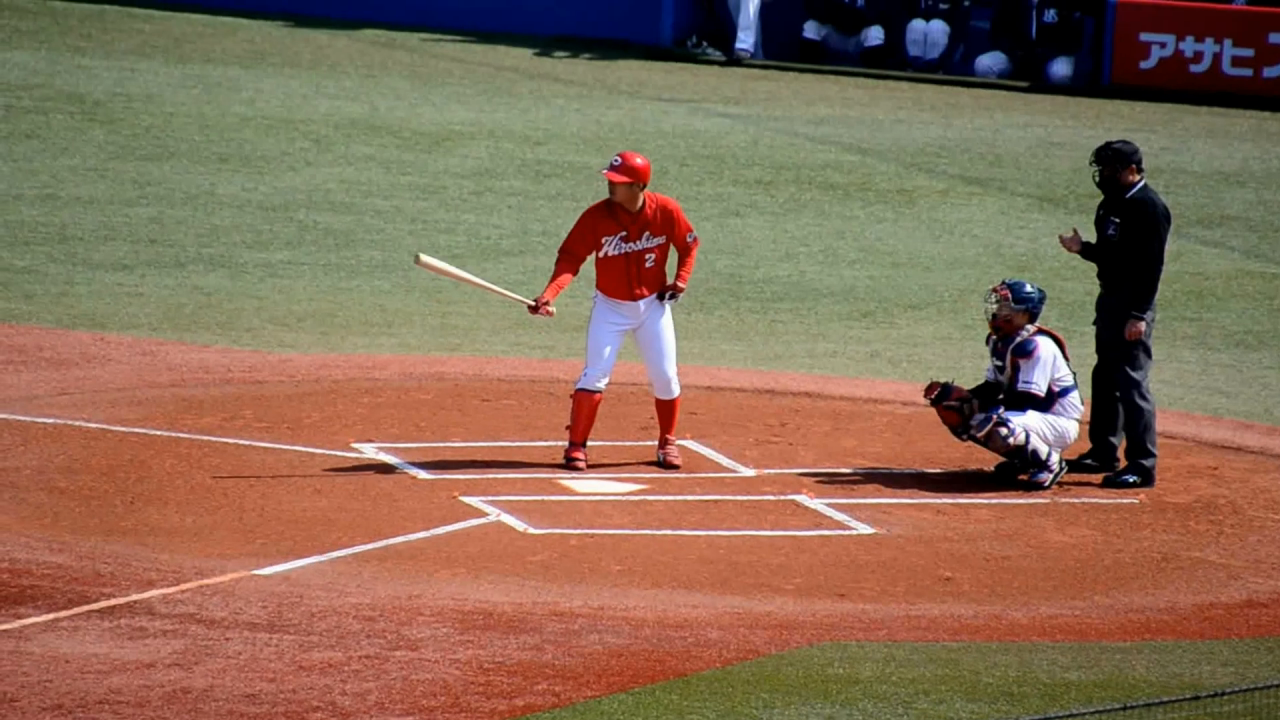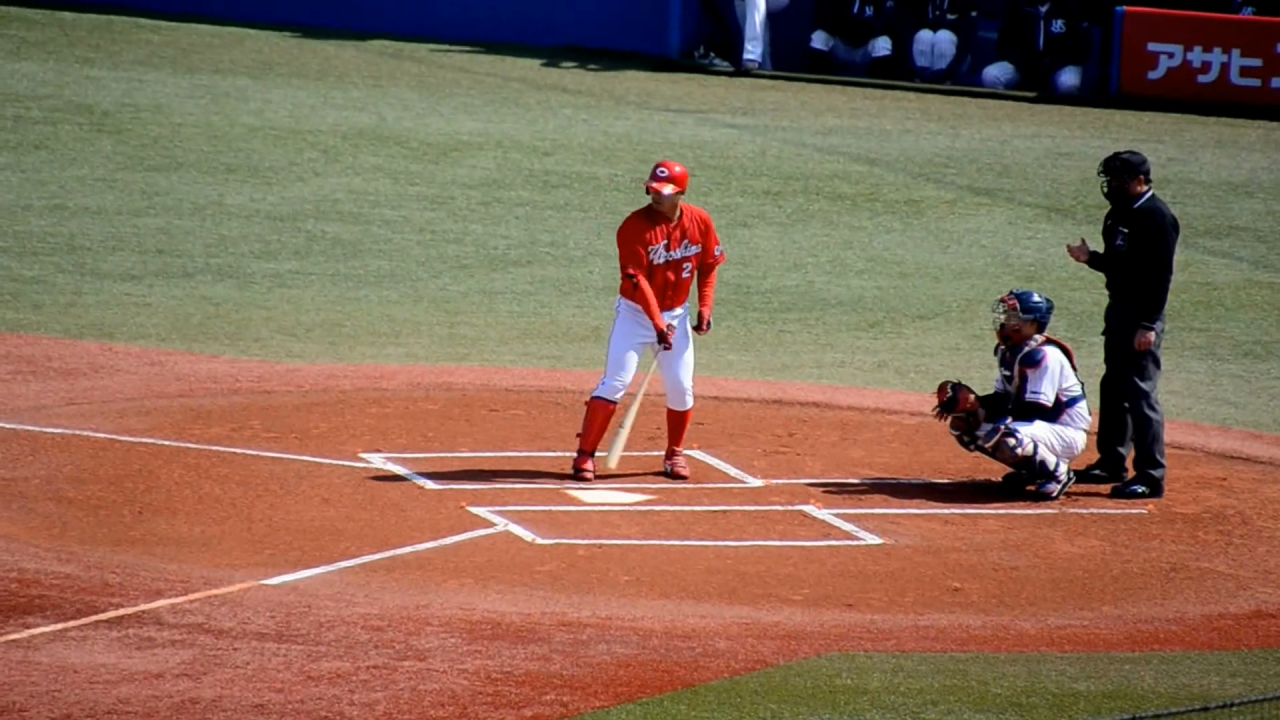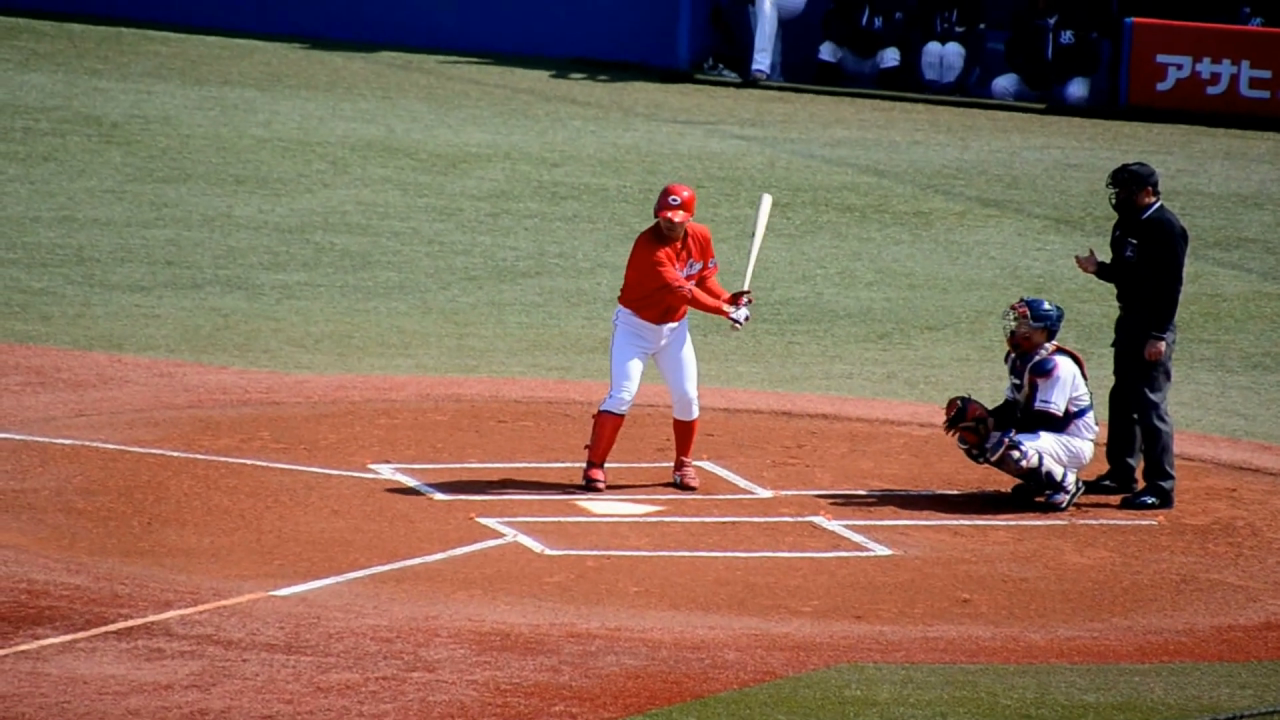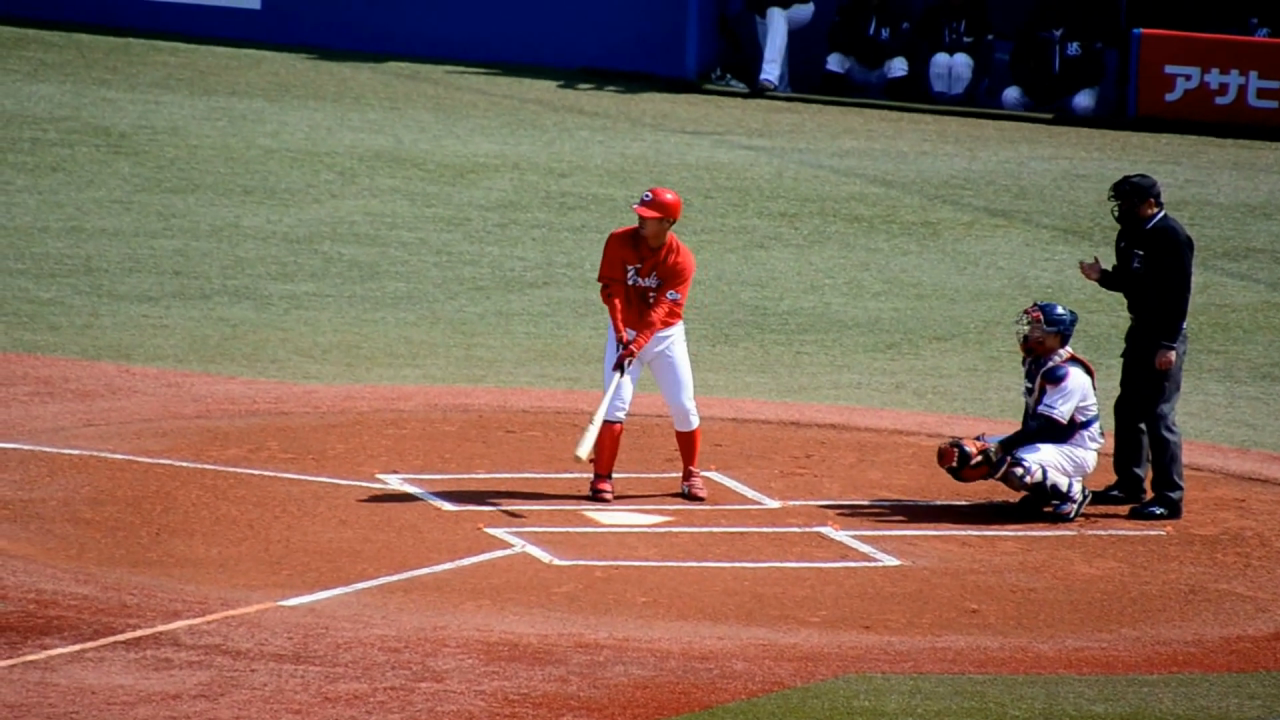
dt=0.4s
person 1, frame 1
left shoulder: (1149, 207)
right shoulder: (1111, 202)
left elbow: (1152, 265)
left wrist: (1139, 315)
right wrist: (1082, 248)
left hip: (1132, 305)
right hip: (1109, 299)
left knee: (1131, 383)
right knee: (1104, 379)
left ankle: (1142, 466)
right ankle: (1103, 452)
person 1, frame 2
left shoulder: (1157, 217)
right shoulder: (1119, 212)
left elbow: (1161, 275)
left wrist: (1148, 325)
right wrist: (1090, 258)
left hip: (1141, 315)
right hip: (1117, 309)
left knee: (1140, 393)
right knee: (1112, 389)
left ankle: (1151, 476)
right ankle: (1111, 462)
person 1, frame 3
left shoulder: (1166, 228)
right shoulder: (1127, 223)
left elbow: (1171, 286)
left wrist: (1159, 335)
right wrist: (1098, 269)
left hip: (1152, 327)
right hip: (1128, 321)
left knee: (1150, 404)
right knee: (1122, 399)
left ankle: (1161, 488)
right ankle: (1122, 474)
person 1, frame 4
left shoulder: (1171, 236)
right shoulder: (1130, 233)
left elbow: (1179, 294)
left wrist: (1168, 344)
right wrist: (1102, 275)
left hip: (1164, 336)
right hip: (1140, 331)
left knee: (1158, 414)
right knee: (1127, 409)
left ankle: (1169, 498)
right ankle: (1130, 484)
person 2, frame 1
left shoulder: (667, 210)
right shoulder: (595, 216)
left elbow: (688, 246)
right elbow: (570, 258)
left wrist: (681, 281)
right wrist: (549, 295)
left hip: (652, 304)
right hip: (610, 306)
left knee: (665, 376)
right knee: (595, 376)
left ankle: (667, 443)
right ankle: (576, 445)
person 2, frame 2
left shoulder: (700, 220)
right shoulder: (635, 225)
left elbow: (709, 266)
right elbow: (636, 278)
left wrist: (705, 307)
right wrist: (657, 323)
left hip: (677, 314)
right hip: (636, 313)
left knee: (681, 387)
right knee: (615, 384)
left ankle: (674, 453)
right ankle: (585, 454)
person 2, frame 3
left shoulder: (700, 236)
right shoulder: (648, 247)
left elbow: (703, 276)
right elbow: (680, 291)
left wrist: (728, 298)
right wrist: (725, 310)
left hip: (674, 327)
right hip: (635, 325)
left knee: (686, 397)
right knee: (621, 396)
left ankle: (683, 464)
right ankle: (594, 465)
person 2, frame 4
left shoulder: (681, 259)
right shoulder: (619, 241)
left elbow: (662, 309)
right elbow: (612, 291)
left wrist: (636, 348)
right wrist: (622, 336)
left hip: (667, 335)
right hip: (625, 332)
left knee: (683, 407)
right knee: (616, 404)
left ankle: (691, 474)
right ankle: (602, 477)
person 3, frame 1
left shoulder: (1036, 346)
right shoulder: (999, 341)
left elbow: (1027, 401)
right elbow: (991, 389)
left wrist: (975, 405)
right wrist: (961, 397)
left hip: (1059, 423)
right hip: (1030, 415)
left knee: (999, 428)
right knee: (959, 416)
left ankle: (1050, 461)
right ankle: (1022, 459)
person 3, frame 2
left shoulder: (1044, 356)
right shoulder: (1008, 351)
left elbow: (1034, 411)
right elbow: (1000, 399)
left wrist: (981, 414)
right wrist: (968, 402)
left hip: (1066, 433)
right hip: (1037, 425)
left knee: (1007, 439)
right knee: (962, 426)
left ankle: (1057, 472)
right ankle: (1030, 469)
person 3, frame 3
left shoulder: (1055, 365)
right shoulder: (1018, 359)
left elbow: (1044, 421)
right elbow: (1010, 407)
left wrist: (993, 423)
left hip: (1073, 443)
right hip: (1045, 436)
left knee: (1013, 452)
left ankle: (1066, 482)
right ankle: (1038, 480)
person 3, frame 4
left shoulder: (1068, 373)
right shoulder: (1034, 362)
left elbow: (1045, 425)
left wrist: (1000, 447)
left hip: (1075, 451)
right hip: (1046, 442)
left knee: (1018, 468)
right knee: (985, 449)
left ankle: (1072, 491)
right ankle: (1048, 488)
